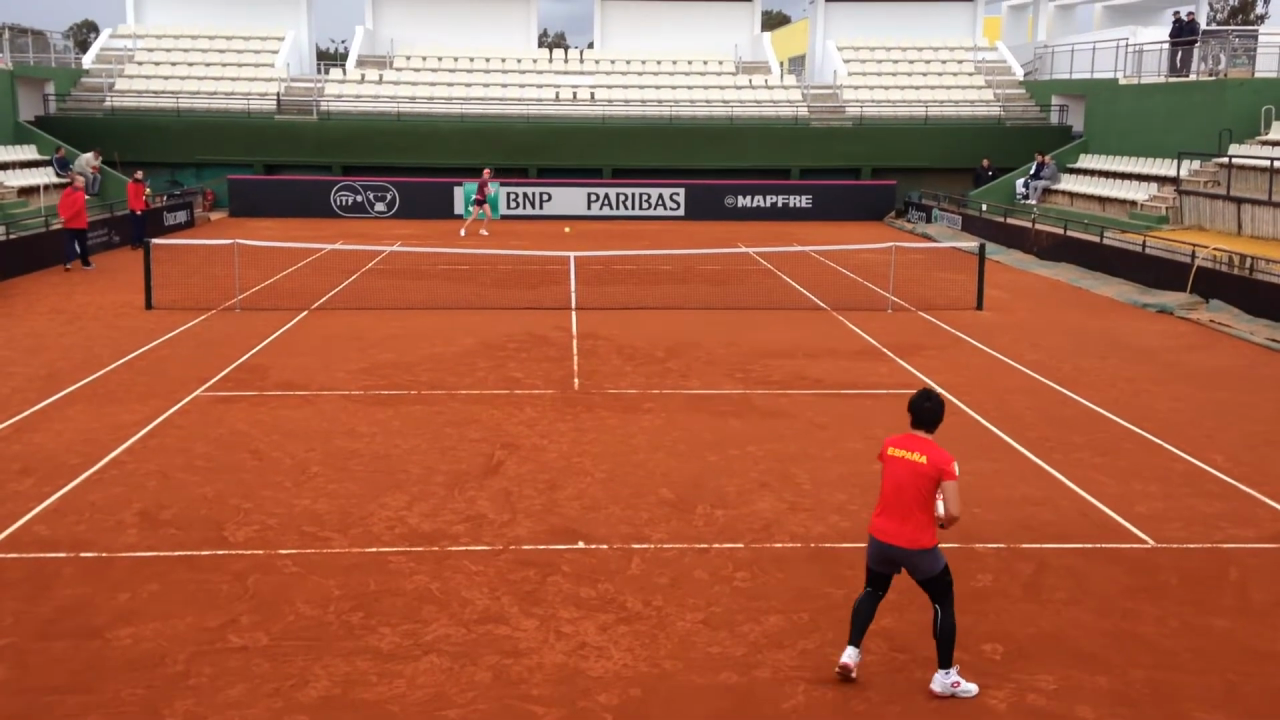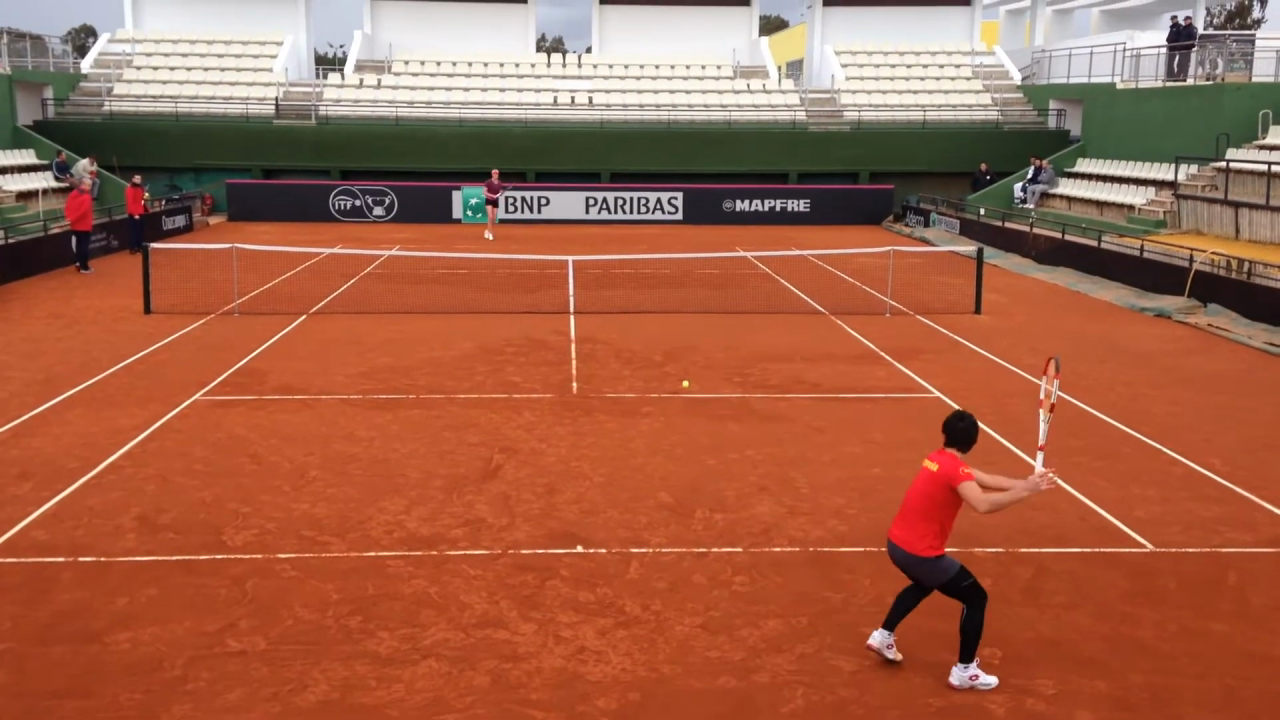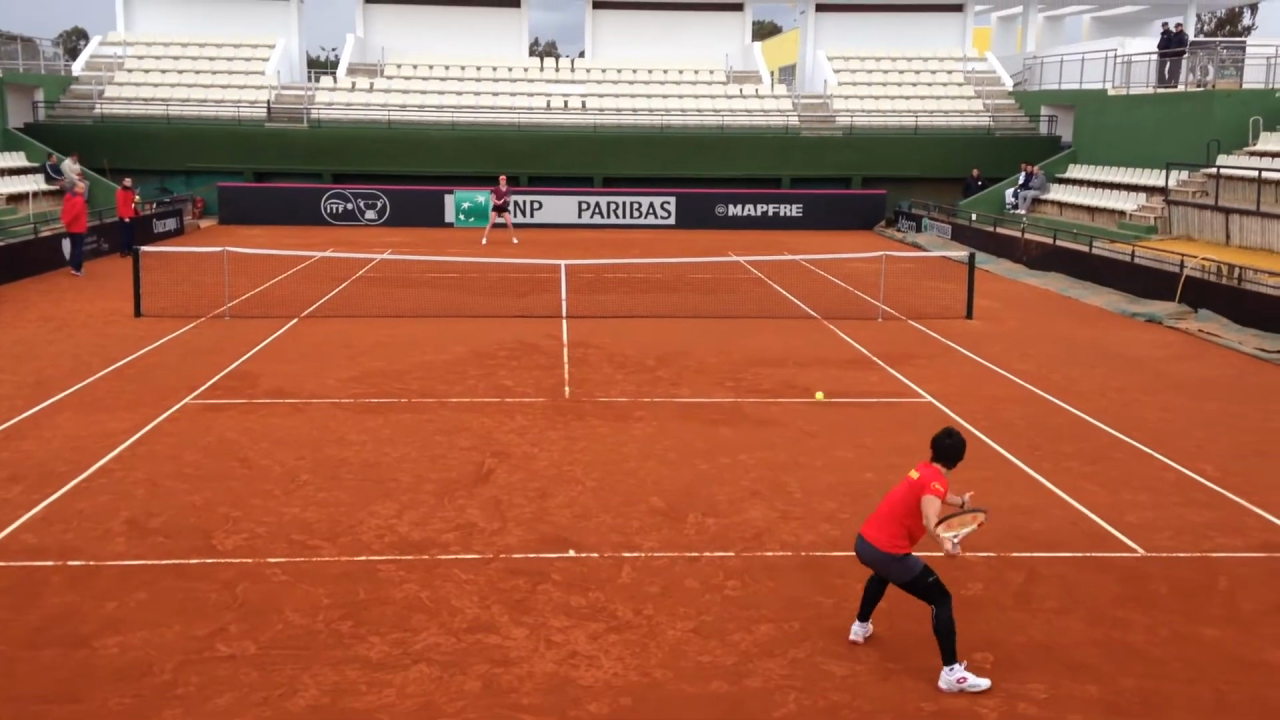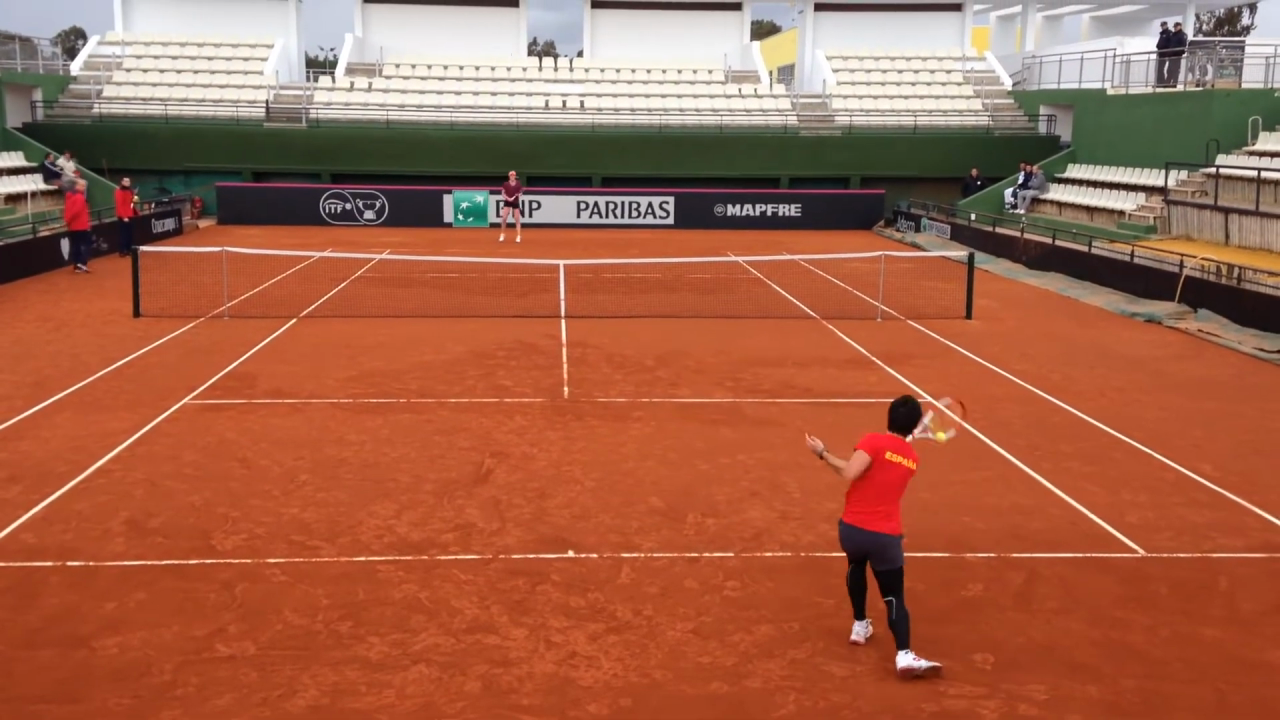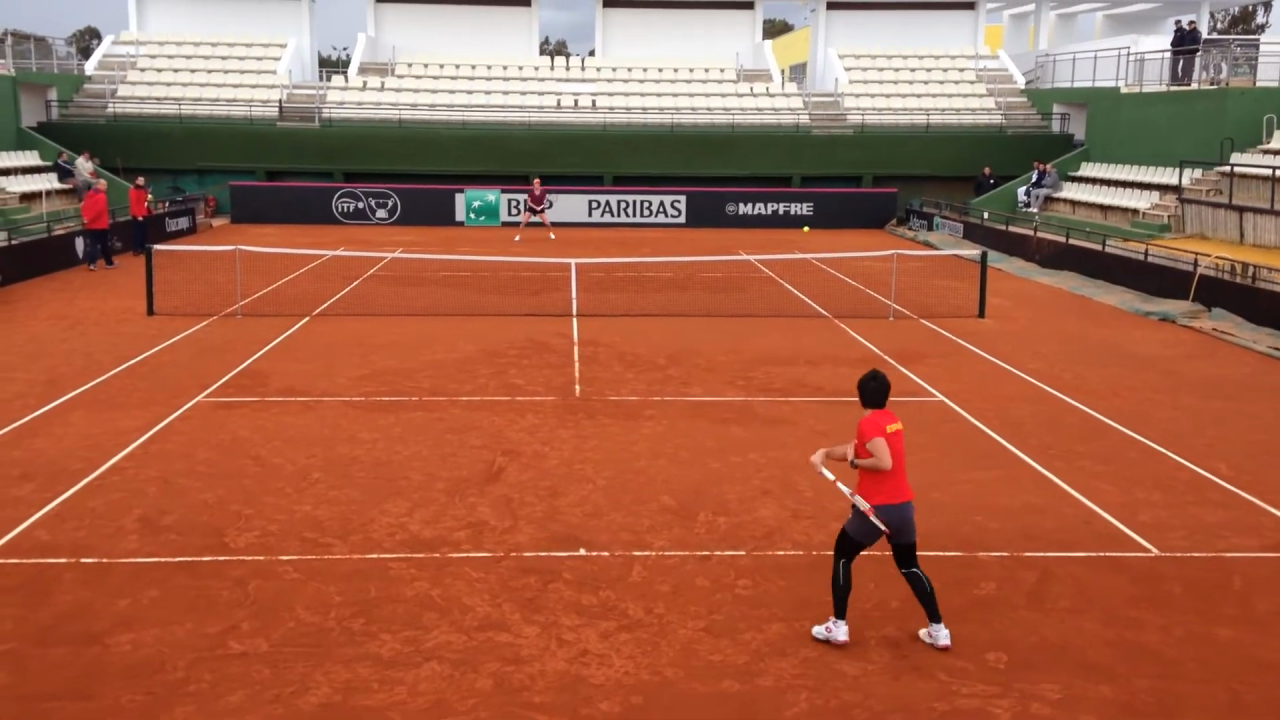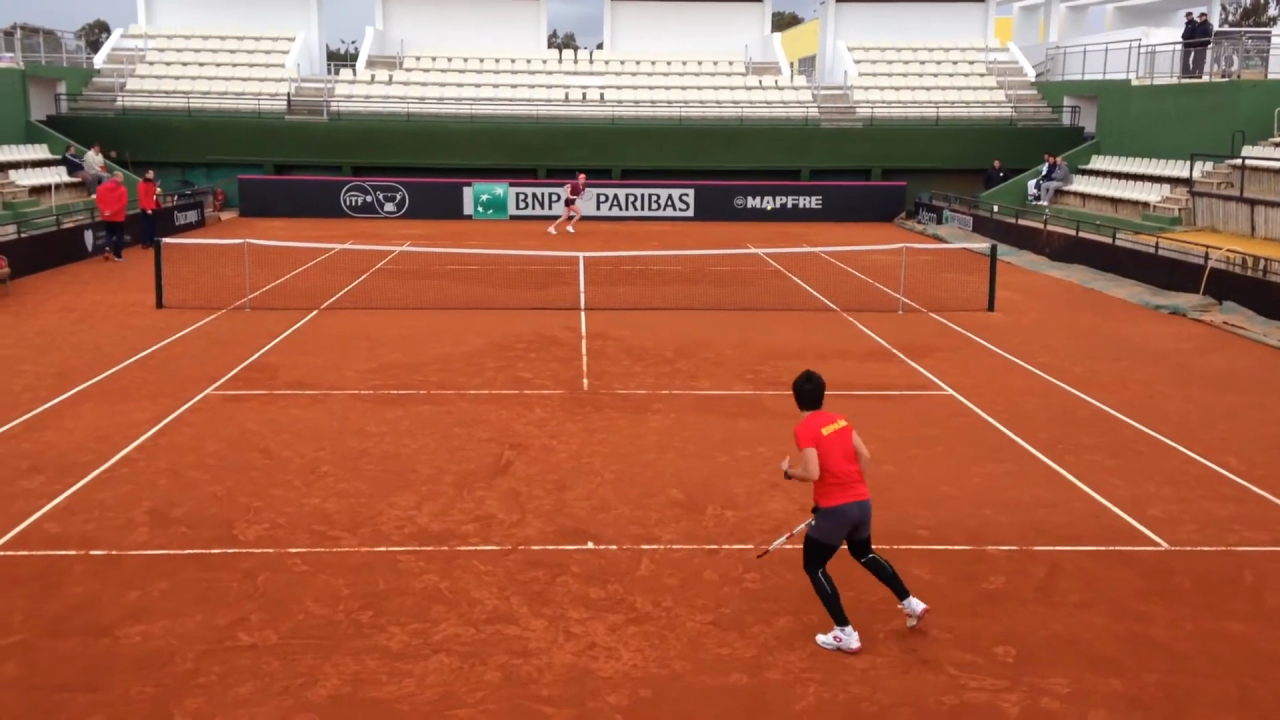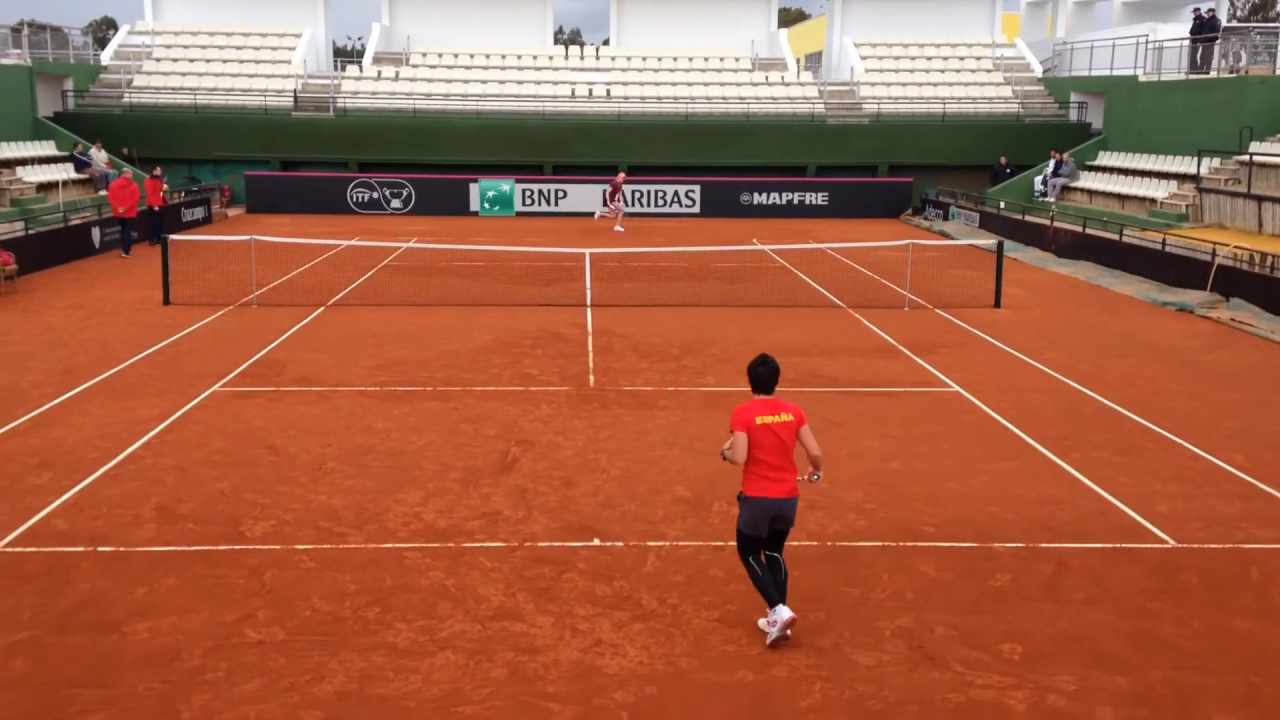
dt=0.3s
person 1, frame 1
left shoulder: (889, 445)
right shoulder: (941, 458)
right elbow: (954, 513)
right wrist: (943, 521)
left hip: (880, 538)
right hip: (917, 547)
left knee: (873, 592)
right knee: (944, 603)
left ankle: (851, 653)
right ankle: (945, 676)
person 1, frame 2
left shoulder: (936, 458)
right shoulder: (955, 468)
left elbow: (981, 480)
right elbow: (982, 505)
left wrist: (1028, 482)
right wrist: (1025, 491)
left hip: (896, 544)
right hip: (922, 555)
left knee: (922, 585)
right knee: (976, 599)
left ankle: (883, 636)
right ankle: (964, 671)
person 1, frame 3
left shoulder: (921, 470)
right shoulder: (936, 483)
right elbow: (930, 522)
left wrist: (960, 501)
right wrist: (946, 544)
left hip: (864, 542)
right hip: (889, 553)
left knee: (882, 572)
right knee: (941, 602)
left ankle: (860, 627)
right ankle: (952, 672)
person 1, frame 4
left shoulder: (874, 441)
right shoulder: (912, 459)
left elbow: (851, 474)
left wrist: (823, 452)
left hip: (852, 528)
right hip: (887, 537)
left knee: (856, 566)
right knee: (894, 598)
left ankle: (860, 626)
right ankle: (905, 655)
person 1, frame 5
left shoulder: (868, 423)
right shoulder: (892, 420)
left elbow: (885, 463)
left wrist: (853, 460)
right wrist: (827, 452)
left hip: (874, 509)
right hip: (903, 507)
left knee: (842, 559)
right knee: (910, 566)
left ankle: (838, 626)
right ankle: (938, 631)
person 1, frame 6
left shoulder: (804, 429)
right shoulder: (839, 420)
left elbow: (813, 474)
right elbow: (865, 456)
left wrist: (788, 471)
left hip: (834, 509)
right hip: (862, 502)
left knee: (814, 567)
right knee: (865, 555)
left ankle: (845, 634)
right ankle: (911, 603)
person 1, frame 7
left shoulder: (742, 414)
right shoulder: (794, 411)
left elbow: (740, 458)
right elbow: (815, 452)
left wrist: (726, 453)
right wrist: (816, 471)
left hip: (756, 498)
right hip: (788, 497)
left knee: (749, 557)
right knee: (773, 552)
left ankle: (779, 610)
right ankle: (778, 618)
